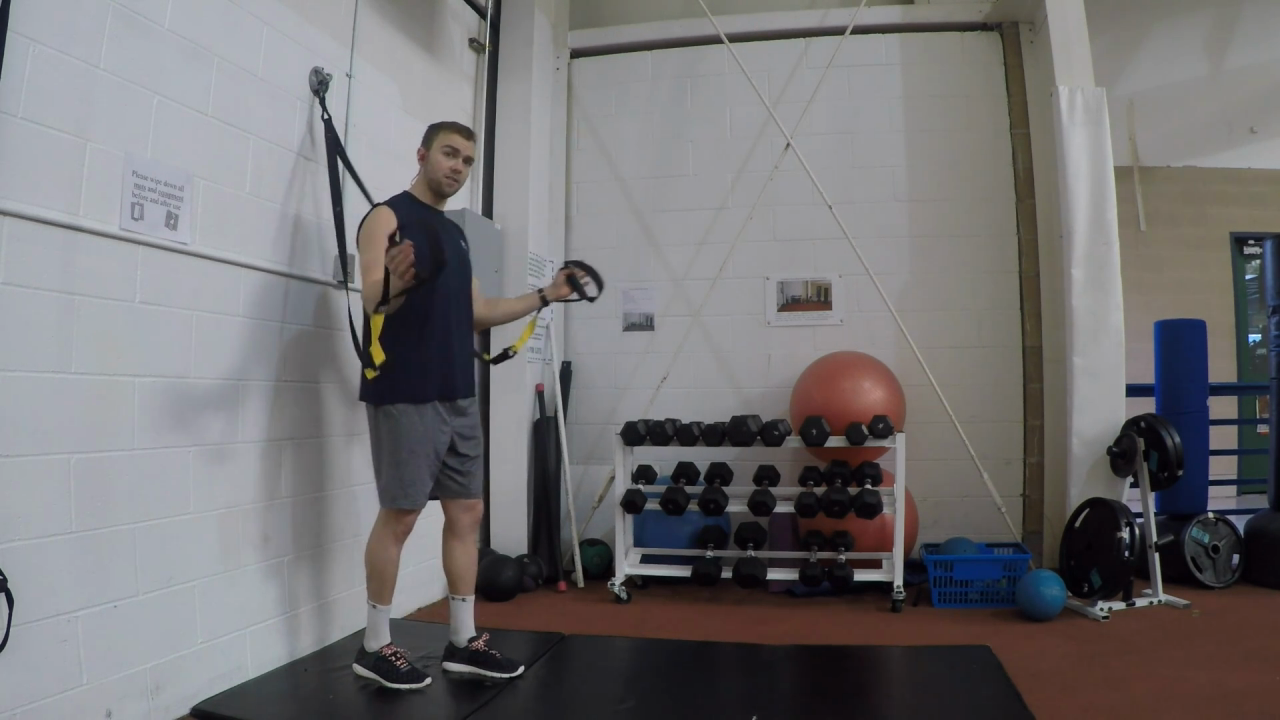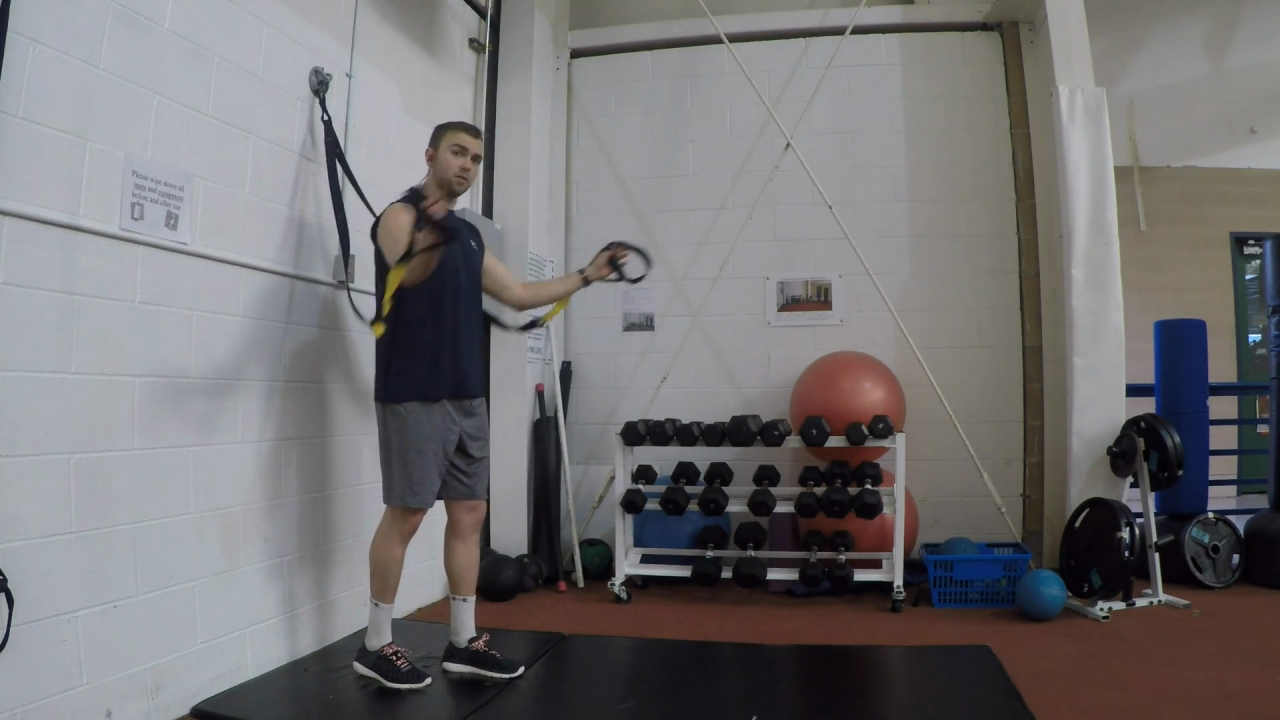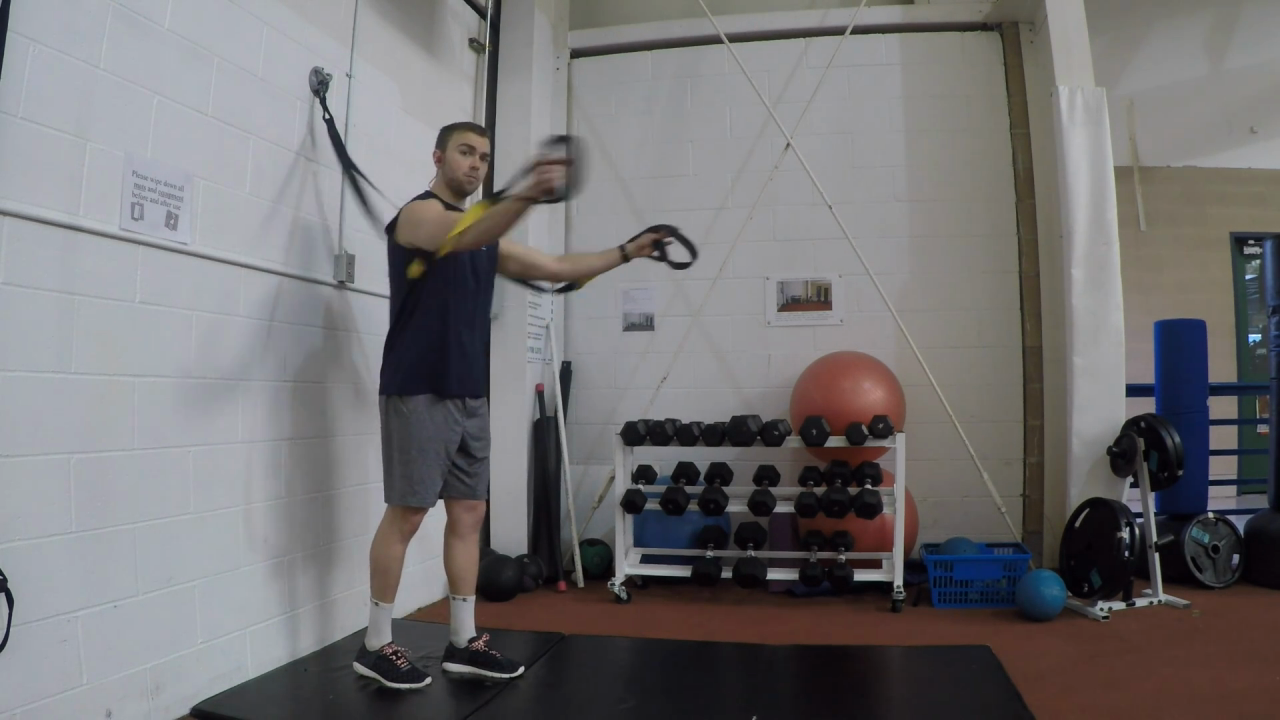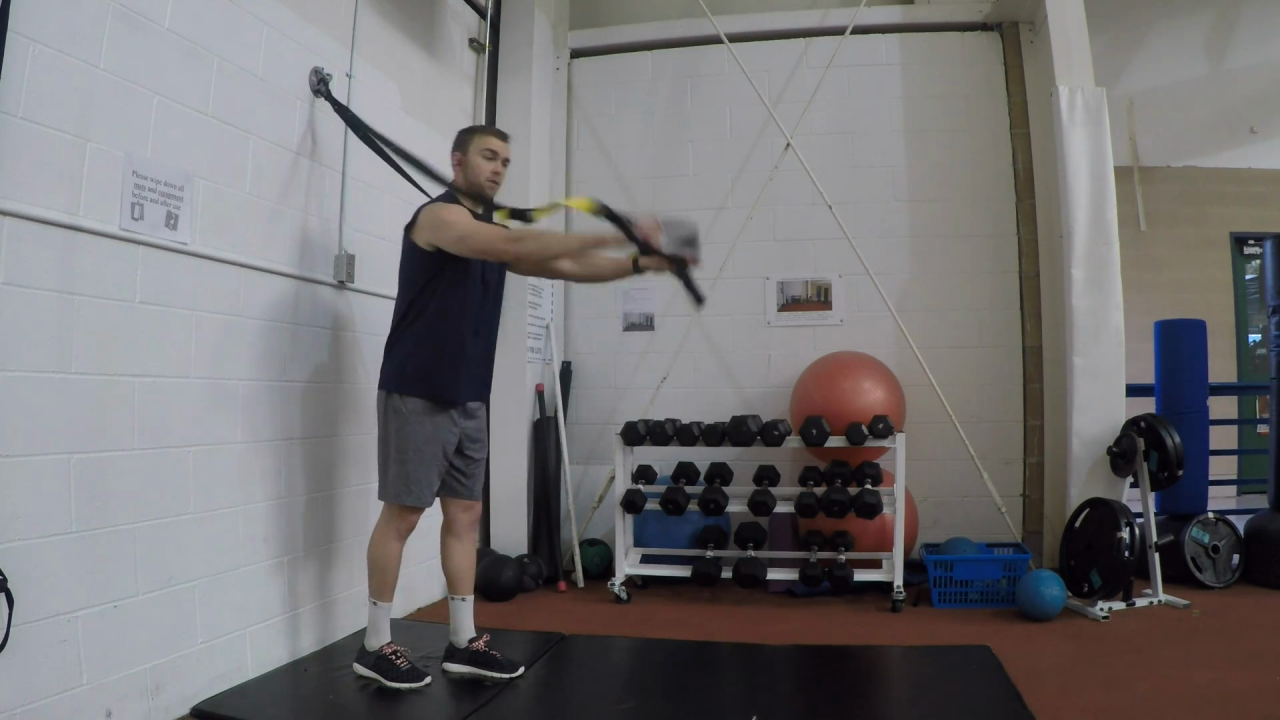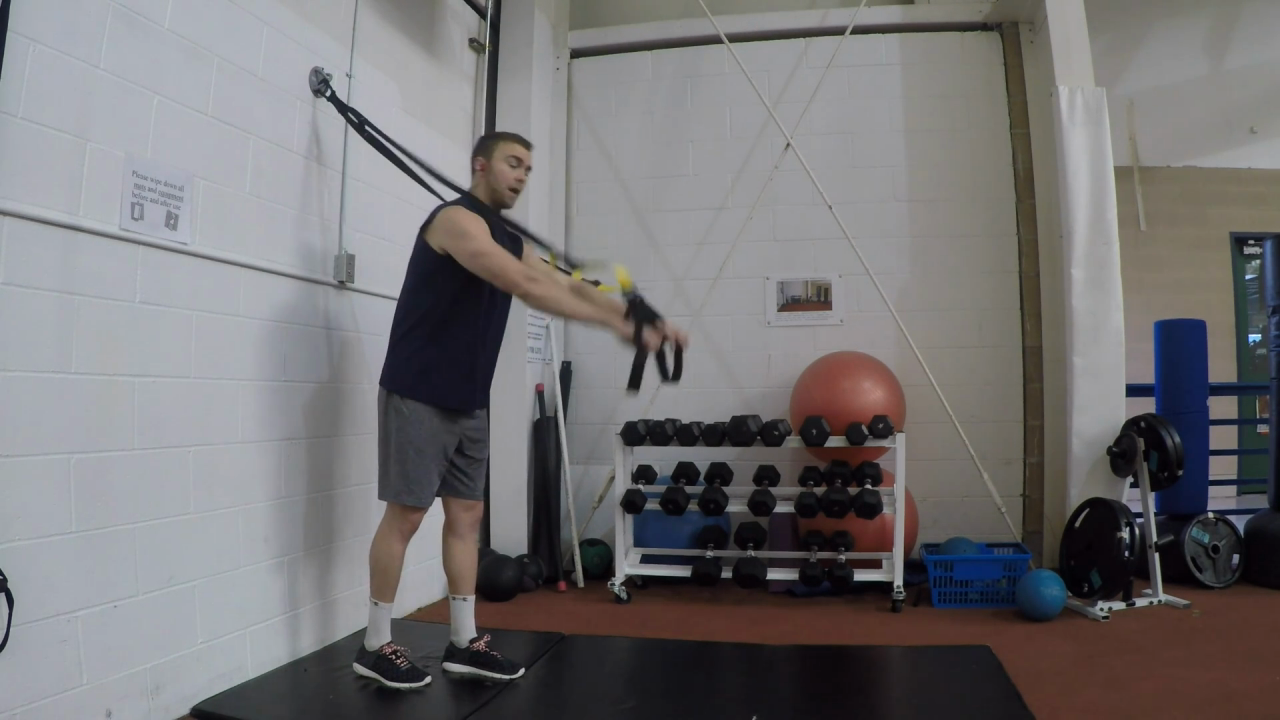
dt=0.2s
person 1, frame 1
left shoulder: (453, 233)
right shoulder: (388, 218)
left elbow: (474, 313)
right elbow: (374, 301)
left wrist: (545, 296)
right wrist: (397, 282)
left hip: (458, 396)
right hip: (404, 396)
left knee: (466, 515)
right knee: (399, 516)
left ankle: (464, 640)
right ankle: (375, 646)
person 1, frame 2
left shoulder: (469, 234)
right shoulder: (403, 214)
left elbow: (516, 294)
right elbow: (408, 274)
left wrist: (585, 276)
right wrist: (428, 241)
left hip: (467, 395)
right hip: (415, 395)
left knee: (469, 515)
right knee: (405, 514)
left ankle: (464, 640)
right ankle: (376, 645)
person 1, frame 3
left shoulder: (484, 235)
right shoulder: (420, 213)
left elbow: (553, 268)
right elbow: (462, 237)
left wrist: (625, 252)
right wrist: (525, 196)
left hip: (468, 394)
right hip: (418, 392)
left knee: (468, 515)
right knee: (406, 513)
left ankle: (463, 641)
right ankle: (376, 644)
person 1, frame 4
left shoulder: (493, 232)
right shoulder: (440, 216)
left elbow: (566, 267)
right elbow: (520, 245)
left wrist: (639, 262)
right wrist: (614, 233)
left hip: (468, 396)
right hip: (418, 393)
left knee: (465, 514)
right knee: (402, 513)
left ankle: (463, 641)
right ankle: (375, 644)
person 1, frame 5
left shoulder: (506, 239)
right shoulder: (455, 220)
left elbow: (566, 286)
right elbow: (530, 287)
left wrist: (636, 316)
right wrist: (619, 323)
left hip: (467, 398)
right hip: (419, 393)
left knee: (467, 513)
right knee: (405, 513)
left ankle: (464, 641)
right ankle: (376, 645)
